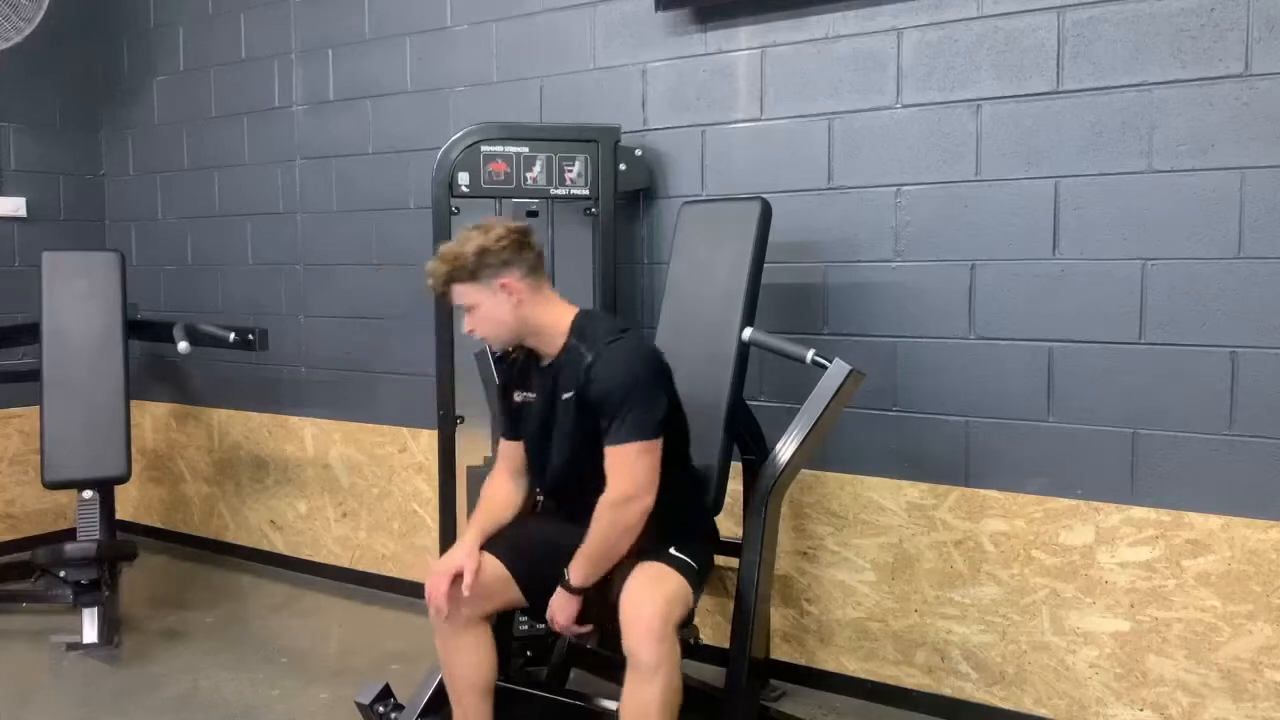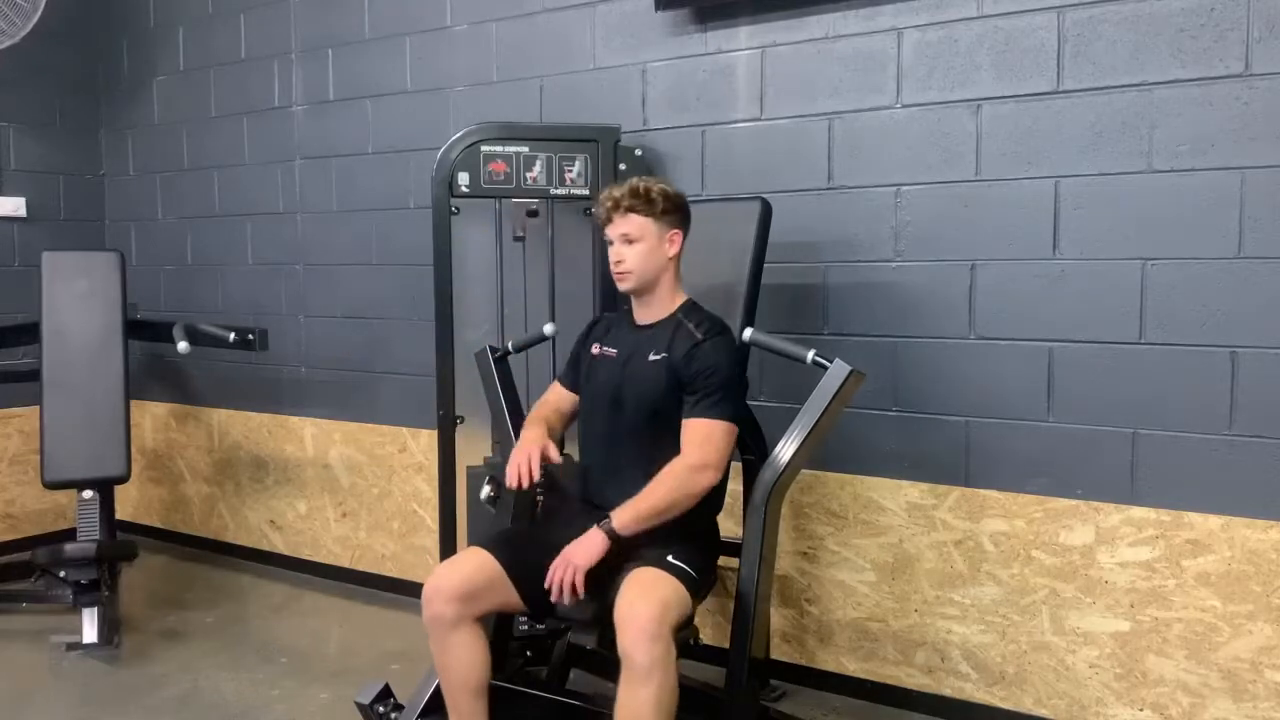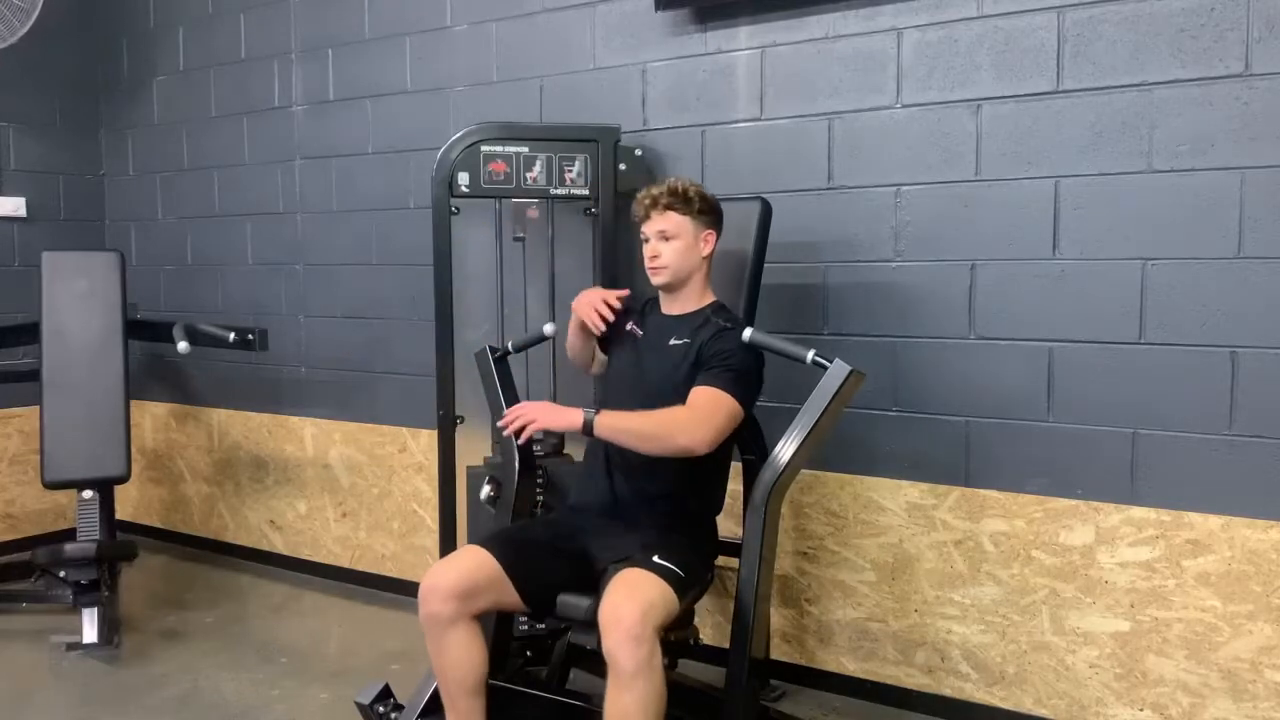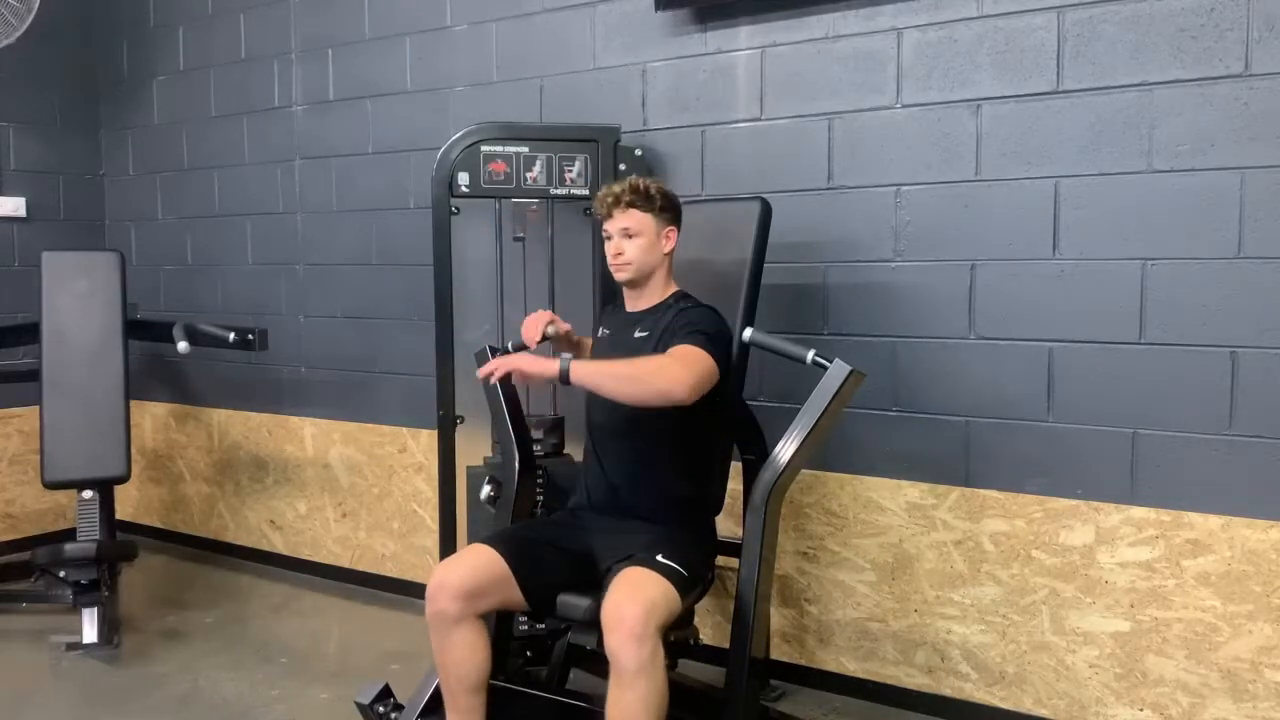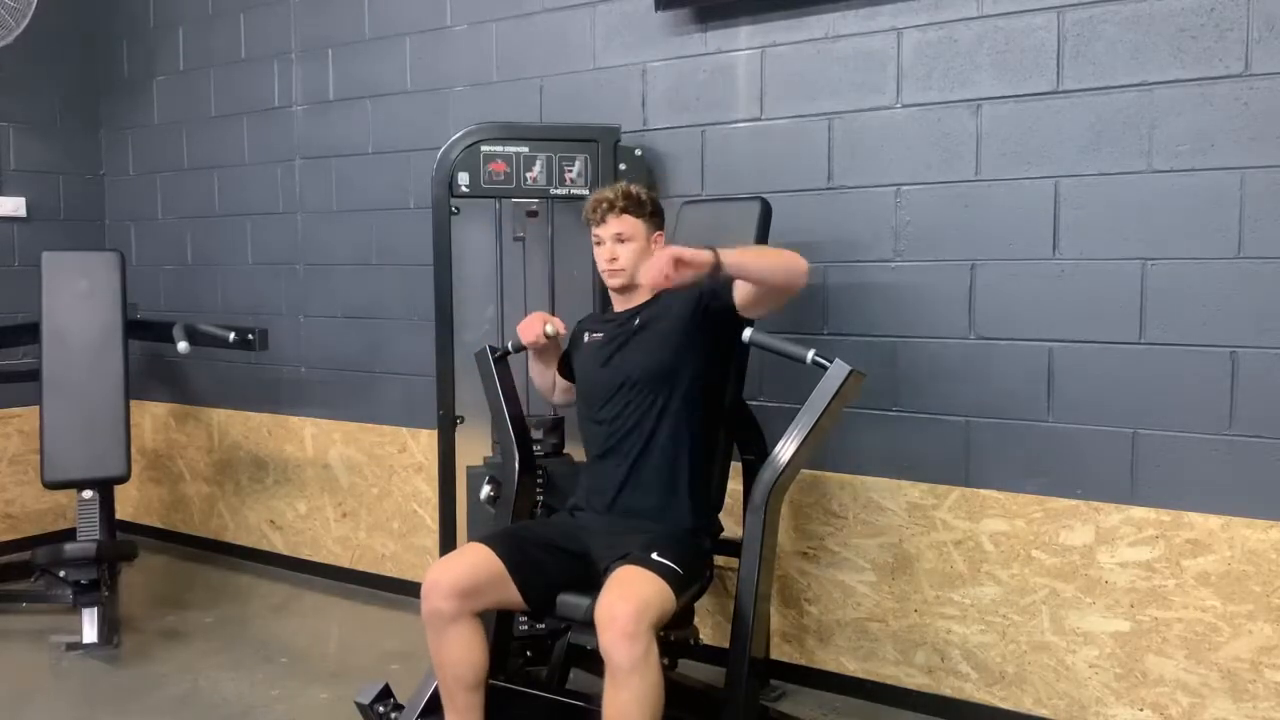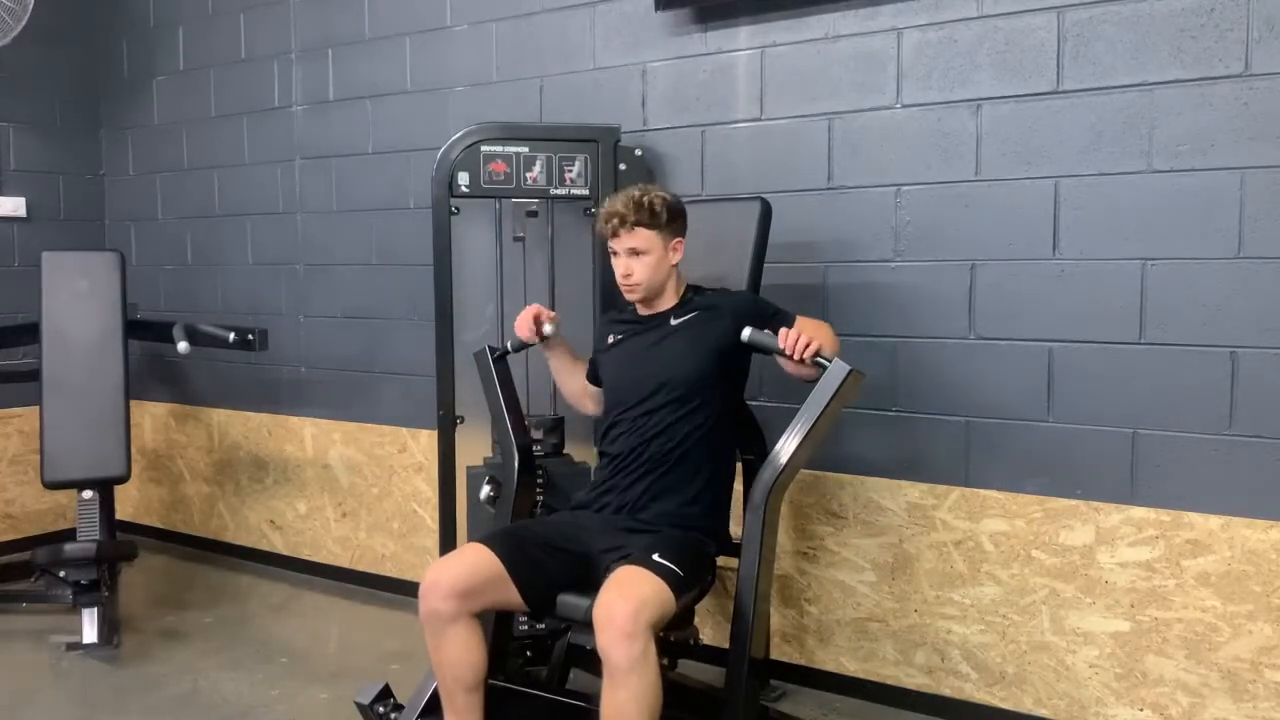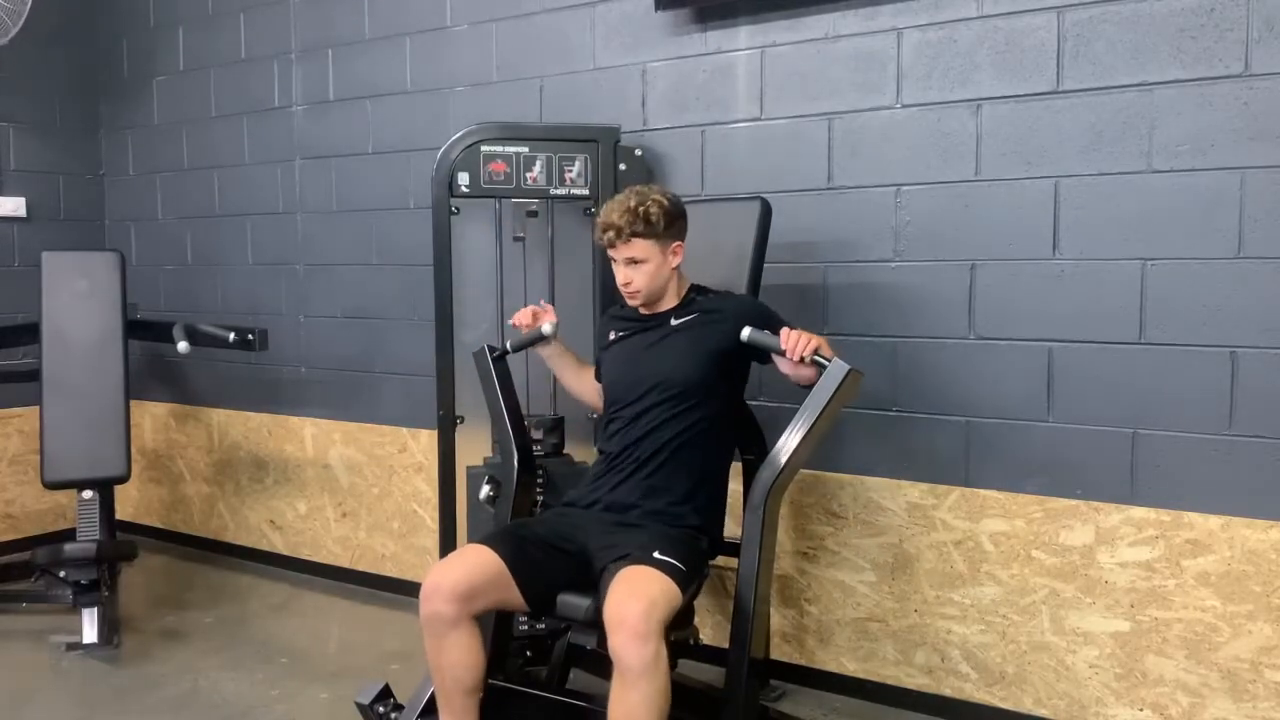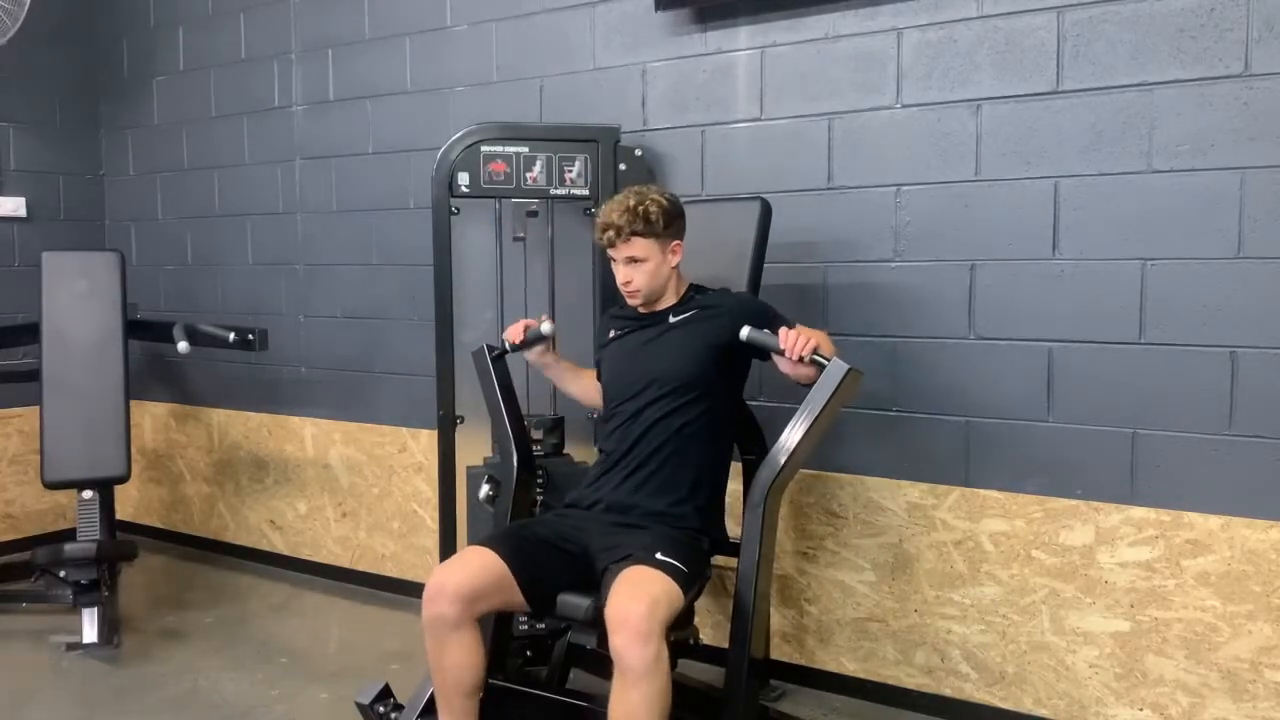
dt=0.4s
person 1, frame 1
left shoulder: (618, 360)
right shoulder: (517, 368)
left elbow: (630, 499)
right elbow: (510, 473)
left wrist: (573, 588)
right wrist: (469, 541)
left hip: (661, 530)
right hip: (569, 525)
left knee: (644, 621)
right knee: (452, 593)
person 1, frame 2
left shoulder: (708, 346)
right shoulder: (601, 330)
left elbow: (700, 468)
right elbow: (558, 405)
left wrist: (605, 533)
right wrist: (531, 433)
left hip: (668, 533)
right hip: (585, 523)
left knee: (640, 620)
right knee: (444, 592)
person 1, frame 3
left shoulder: (728, 341)
right shoulder: (634, 315)
left elbow: (696, 432)
right elbow: (586, 359)
left wrist: (579, 419)
right wrist: (581, 312)
left hip: (666, 533)
right hip: (585, 517)
left knee: (625, 623)
right knee: (441, 590)
person 1, frame 4
left shoulder: (695, 319)
right shoulder: (614, 321)
left elbow: (677, 383)
left wrist: (556, 367)
right wrist: (560, 341)
left hip: (665, 531)
right hip: (586, 519)
left knee: (628, 621)
right knee: (449, 589)
person 1, frame 5
left shoulder: (690, 307)
right shoulder: (588, 331)
left elbow: (792, 272)
right elbow: (557, 392)
left wrist: (706, 261)
right wrist: (540, 347)
left hip: (666, 530)
right hip: (584, 520)
left knee: (621, 619)
right knee: (444, 587)
person 1, frame 6
left shoulder: (725, 313)
right shoulder: (612, 328)
left elbow: (822, 343)
left wrist: (809, 345)
right wrist: (549, 342)
left hip: (671, 532)
right hip: (589, 518)
left knee: (620, 619)
right knee: (442, 587)
person 1, frame 7
left shoulder: (726, 316)
right shoulder: (614, 324)
left elbow: (813, 364)
left wrist: (807, 352)
right wrist: (548, 346)
left hip: (665, 528)
right hip: (584, 514)
left knee: (631, 621)
right knee: (443, 590)
person 1, frame 8
left shoulder: (725, 313)
right shoulder: (615, 324)
left elbow: (816, 356)
left wrist: (807, 350)
right wrist: (543, 359)
left hip: (666, 529)
right hip: (583, 516)
left knee: (632, 621)
right knee: (445, 593)
